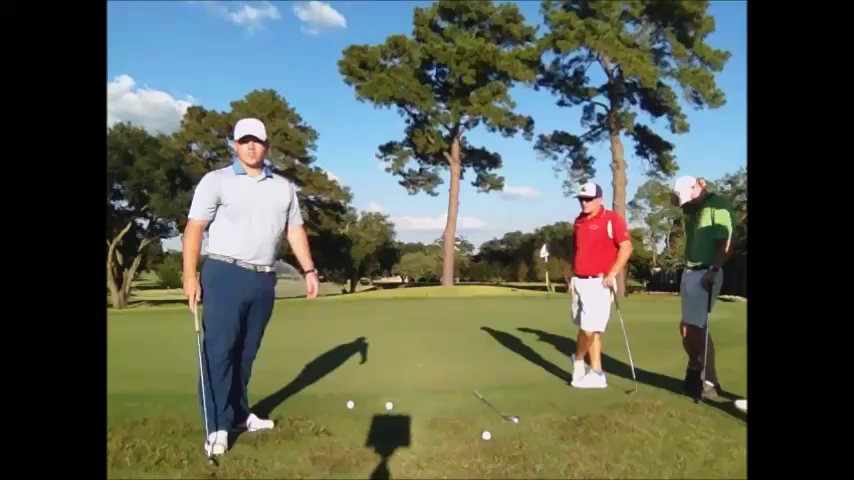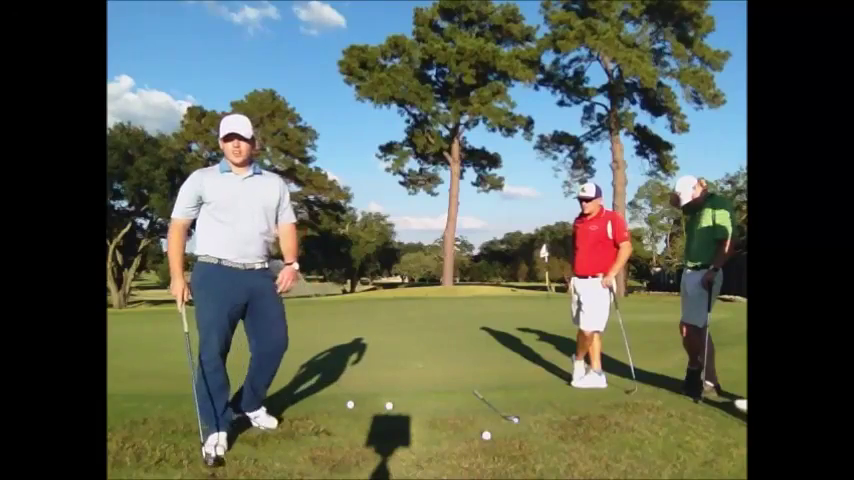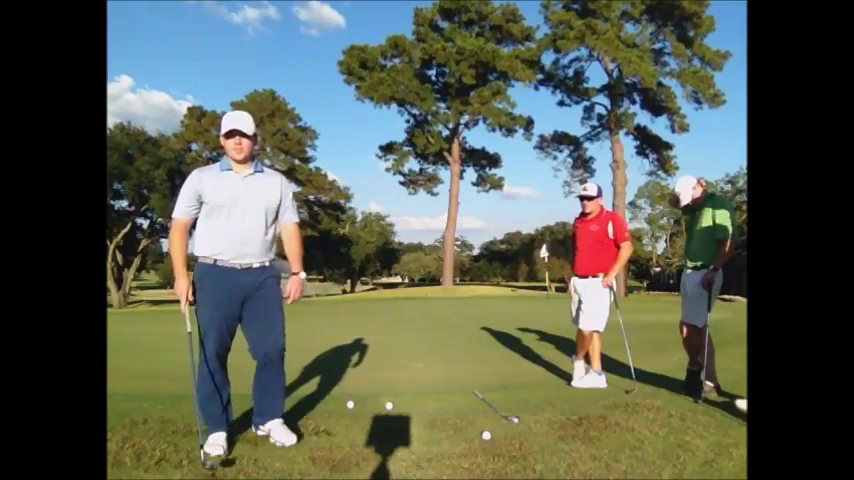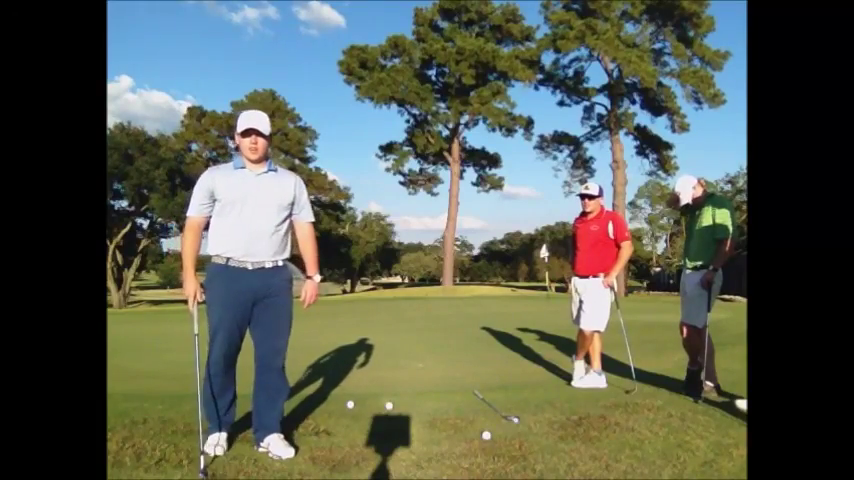
dt=0.3s
person 1, frame 1
left shoulder: (284, 187)
right shoulder: (216, 181)
left elbow: (295, 230)
right elbow: (194, 228)
left wrist: (309, 270)
right wrist: (190, 275)
left hip: (263, 278)
right hip: (224, 273)
left knee: (246, 351)
right knee: (220, 349)
left ankle: (238, 412)
right ankle: (218, 426)
person 1, frame 2
left shoulder: (275, 184)
right shoulder: (201, 180)
left elbow: (286, 227)
right elbow: (178, 227)
left wrist: (291, 264)
right wrist: (177, 275)
left hip: (260, 276)
right hip: (215, 275)
left knee: (273, 344)
right knee: (213, 352)
left ankle: (250, 403)
right ankle: (217, 427)
person 1, frame 3
left shoulder: (277, 182)
right shoulder: (201, 179)
left elbow: (289, 229)
right elbow: (179, 227)
left wrist: (297, 273)
right wrist: (181, 276)
left hip: (262, 276)
right hip: (215, 275)
left knee: (271, 348)
right knee: (212, 354)
left ankle: (269, 418)
right ankle: (217, 428)
person 1, frame 4
left shoulder: (291, 182)
right shoulder: (214, 177)
left elbow: (304, 229)
right elbow: (193, 226)
left wrist: (312, 275)
right wrist: (189, 274)
left hip: (274, 278)
right hip: (227, 275)
left knee: (272, 356)
right knee: (221, 355)
left ankle: (269, 432)
right ankle: (218, 428)
person 2, frame 1
left shoulder: (718, 204)
right shoulder: (694, 206)
left elbow: (726, 243)
right elbow: (674, 200)
left wrist: (713, 271)
right wrist: (687, 188)
left hip: (705, 274)
right hip: (689, 272)
left knee: (692, 327)
right knee: (693, 327)
left ankle: (702, 374)
right ankle: (703, 376)
person 2, frame 2
left shoulder: (718, 205)
right shoulder: (694, 207)
left elbow: (726, 243)
right elbow: (673, 201)
left wrist: (713, 270)
right wrist: (682, 189)
left hip: (705, 274)
right hip: (689, 272)
left knee: (691, 327)
right knee: (694, 327)
left ankle: (702, 374)
right ankle: (702, 375)
person 2, frame 3
left shoulder: (719, 204)
right shoulder: (694, 207)
left elbow: (727, 243)
right elbow: (672, 201)
left wrist: (713, 270)
right wrist: (684, 190)
left hip: (705, 274)
right hip: (689, 272)
left knee: (691, 327)
right knee: (694, 327)
left ankle: (702, 374)
right ankle: (703, 375)
person 2, frame 4
left shoulder: (719, 205)
right shoulder: (693, 207)
left elbow: (727, 243)
right elbow: (671, 203)
left wrist: (712, 270)
right wrist: (681, 191)
left hip: (704, 274)
right hip: (688, 273)
left knee: (690, 327)
right knee: (695, 328)
left ankle: (700, 373)
right ankle: (704, 377)
person 3, frame 1
left shoulder: (612, 219)
right shoulder: (579, 221)
left elbow: (626, 247)
left wrist: (611, 274)
right wrist: (574, 275)
left hip: (599, 283)
right hip: (579, 282)
left knee: (590, 328)
right knee: (588, 329)
left ankle: (578, 360)
right ankle: (596, 374)
person 3, frame 2
left shoulder: (612, 219)
right shoulder: (578, 221)
left elbow: (626, 247)
left wrist: (611, 274)
right wrist: (573, 274)
left hip: (598, 283)
right hip: (578, 281)
left knee: (588, 328)
right knee: (589, 329)
left ankle: (578, 361)
right ankle: (596, 374)
person 3, frame 3
left shoulder: (612, 219)
right shoulder: (578, 222)
left elbow: (627, 248)
left wrist: (611, 274)
right wrist: (573, 273)
left hip: (598, 283)
right hip: (578, 281)
left knee: (587, 327)
right knee: (590, 329)
left ankle: (578, 361)
right ankle: (596, 374)
person 3, frame 4
left shoulder: (612, 219)
right shoulder: (578, 222)
left elbow: (627, 247)
left wrist: (612, 274)
right wrist: (573, 274)
left hip: (599, 283)
right hip: (579, 281)
left knee: (588, 328)
right knee: (590, 329)
left ankle: (578, 361)
right ankle: (596, 374)
